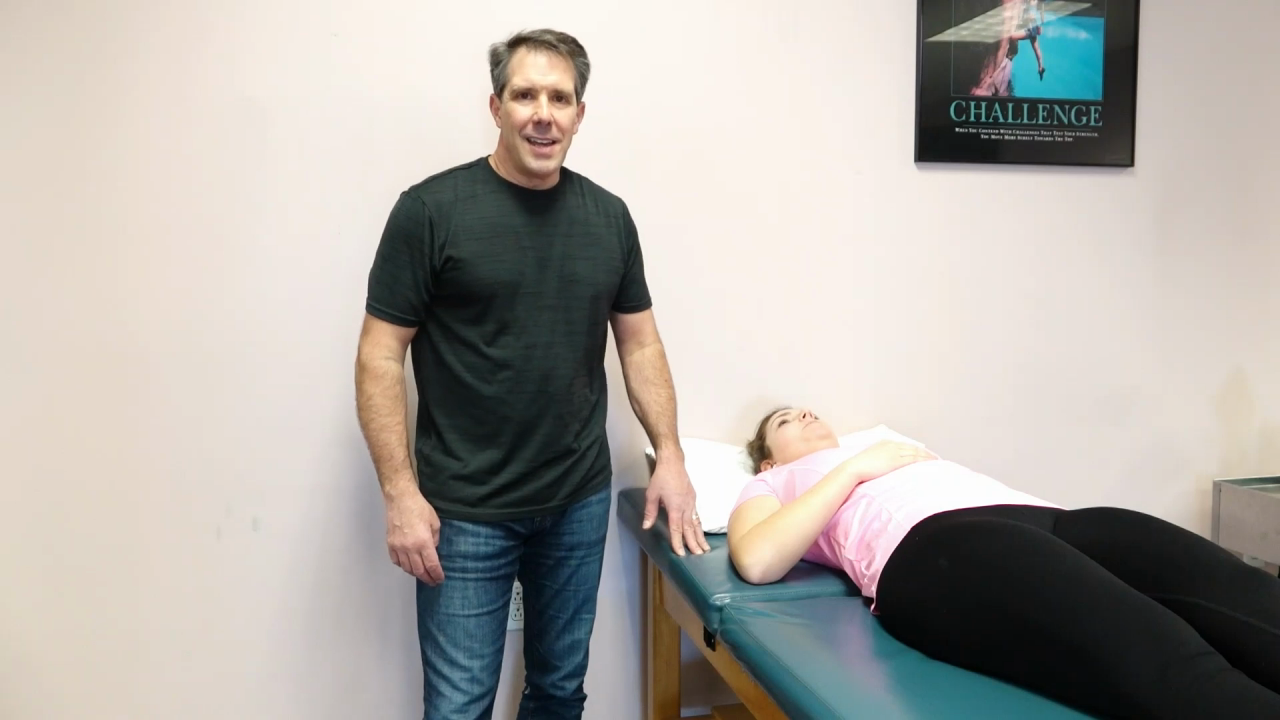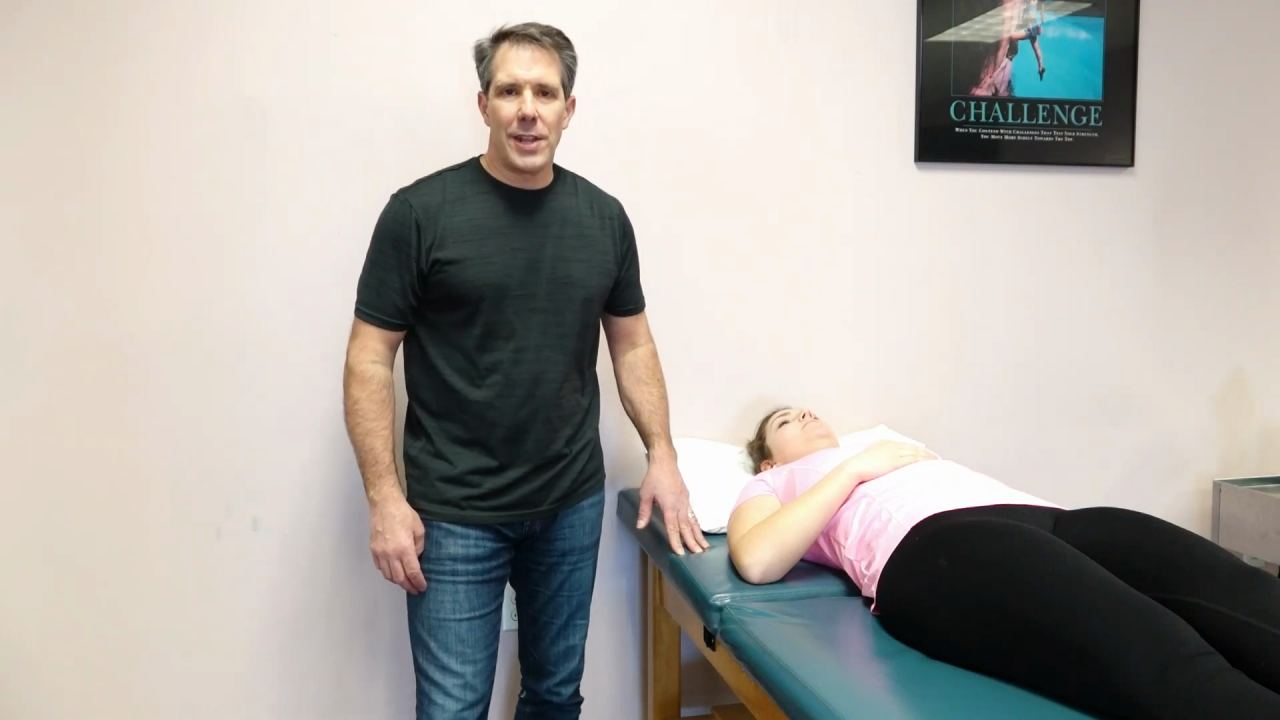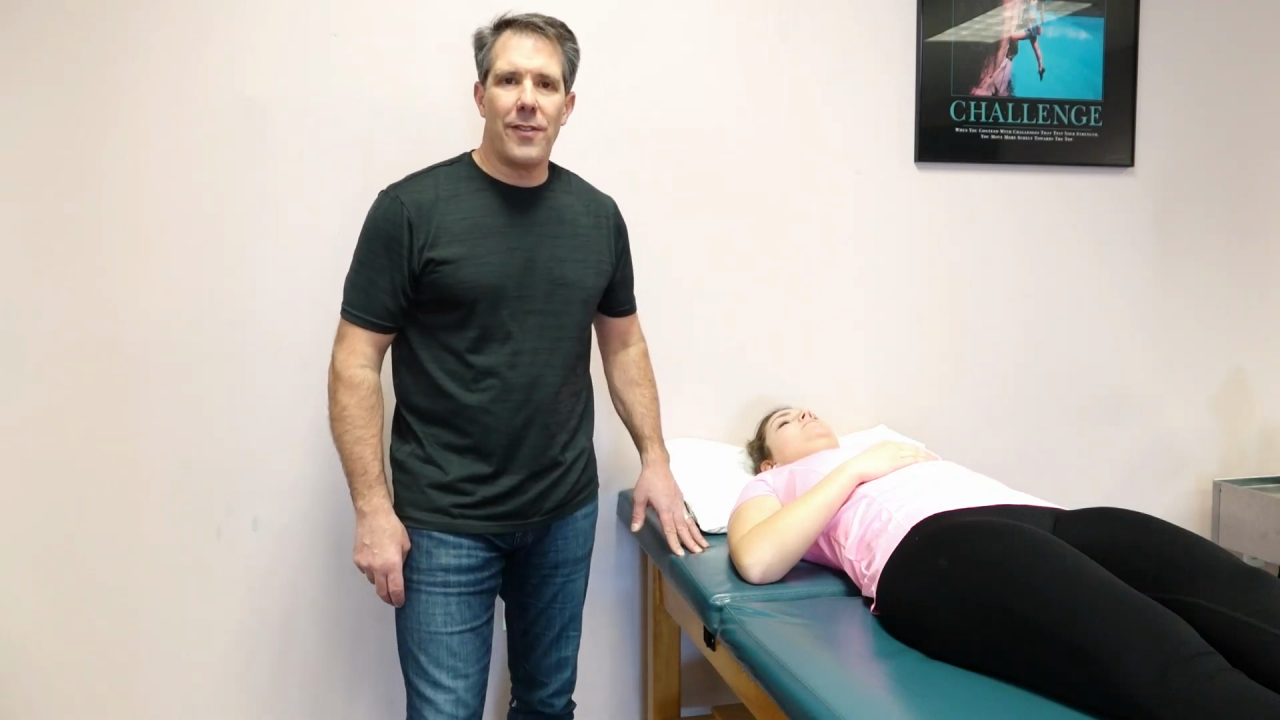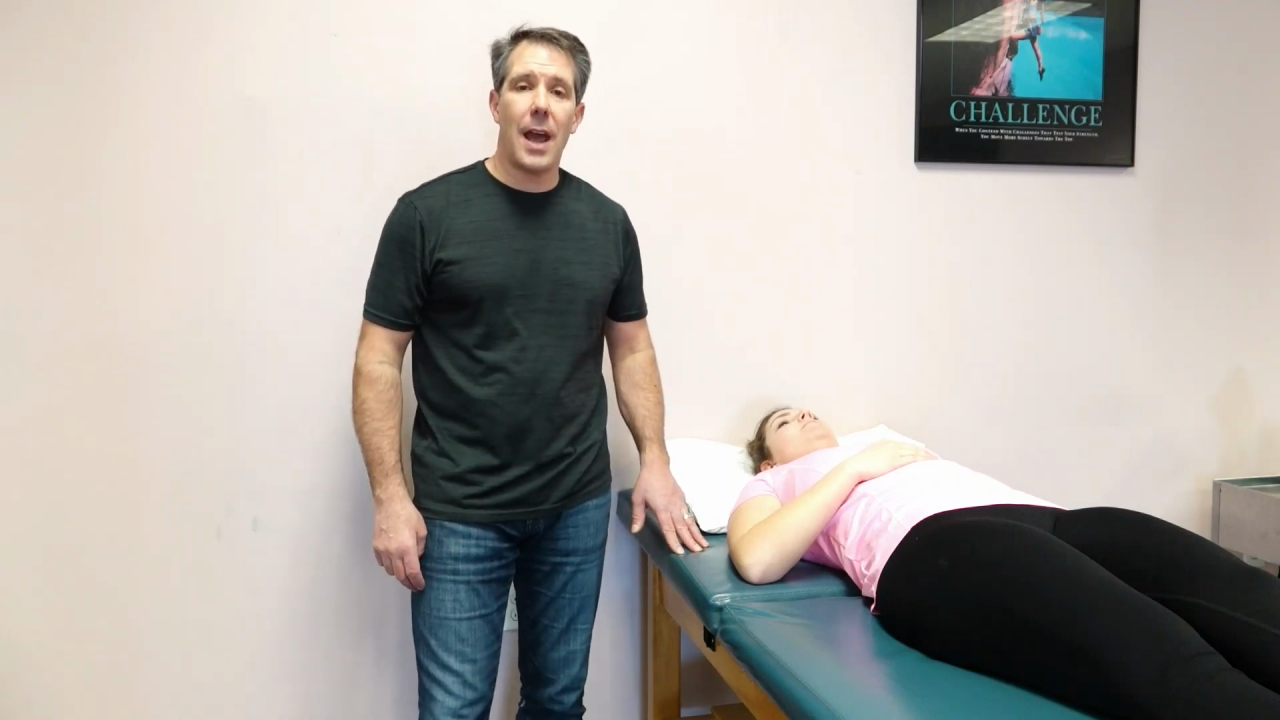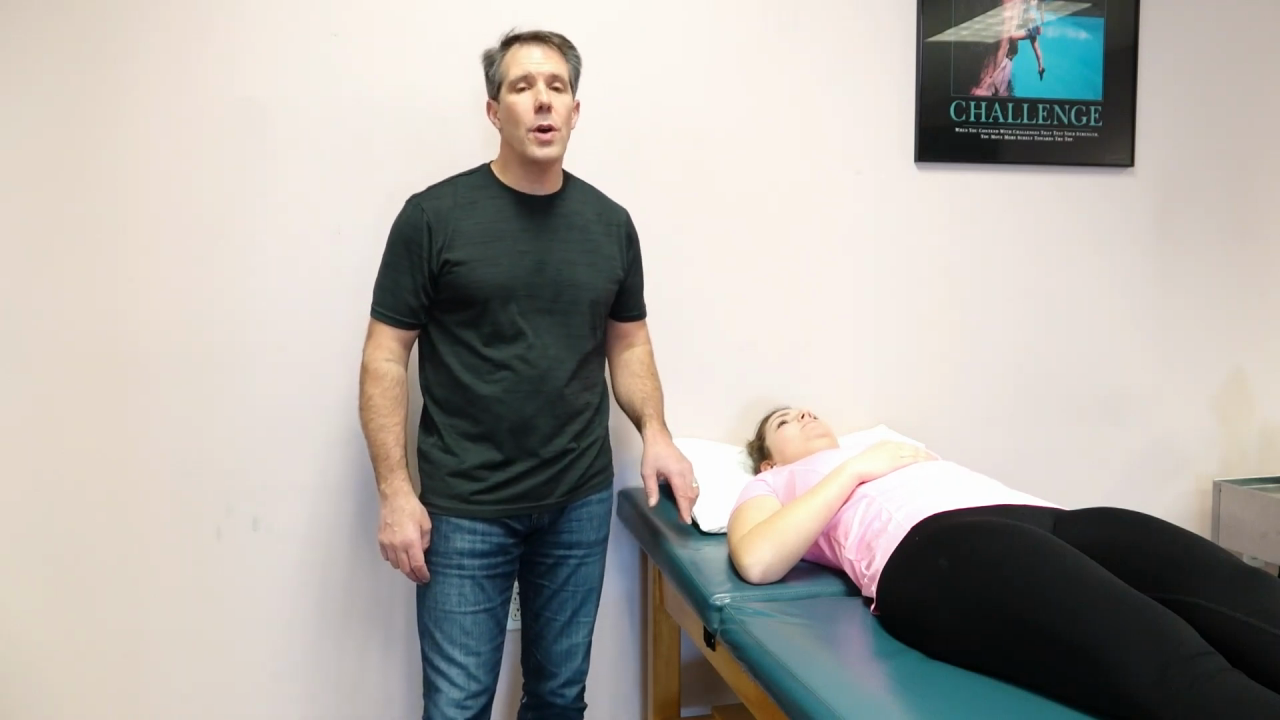
dt=1s
person 1, frame 1
left shoulder: (609, 215)
right shoulder: (431, 209)
left elbow: (639, 343)
right elbow: (380, 356)
left wrist: (669, 456)
right wrist: (400, 492)
left hip: (581, 500)
right hip: (466, 509)
person 1, frame 2
left shoulder: (604, 216)
right shoulder: (421, 212)
left elbow: (632, 344)
right elbow: (370, 360)
left wrist: (661, 457)
right wrist: (385, 499)
left hip: (573, 503)
right hip: (456, 513)
person 1, frame 3
left shoulder: (598, 216)
right shoulder: (411, 209)
left elbow: (623, 344)
right elbow: (356, 364)
left wrist: (654, 460)
right wrist: (373, 508)
left hip: (566, 512)
right hip: (446, 522)
person 1, frame 4
left shoulder: (607, 221)
right shoulder: (427, 213)
left elbow: (631, 347)
right elbow: (379, 360)
left wrist: (654, 460)
right wrist: (390, 496)
left hip: (577, 506)
right hip: (460, 513)
person 1, frame 5
left shoulder: (610, 222)
right shoulder: (434, 215)
right elbow: (385, 359)
left wrist: (655, 432)
right wrist: (394, 492)
left hip: (580, 501)
right hip: (465, 508)
person 2, frame 1
left shoulder: (884, 439)
right shoulder: (774, 481)
right elbow: (757, 561)
right wrist: (854, 469)
right hip: (935, 544)
right knee: (1168, 664)
person 2, frame 2
left shoulder: (882, 438)
right shoulder: (774, 483)
right elbow: (756, 560)
right wrist: (854, 469)
right hip: (932, 543)
right knee: (1170, 666)
person 2, frame 3
left shoulder: (882, 439)
right shoulder: (772, 483)
right elbow: (757, 561)
right wrist: (855, 470)
right hip: (932, 544)
right knee: (1169, 665)
person 2, frame 4
left shoulder: (882, 438)
right shoulder: (773, 482)
right elbow: (757, 561)
right wrist: (853, 469)
right hip: (932, 543)
right knee: (1171, 666)
person 2, frame 5
left shoulder: (881, 438)
right shoulder: (773, 484)
right elbow: (757, 561)
right wrist: (854, 469)
right hip: (933, 543)
right knee: (1170, 666)
